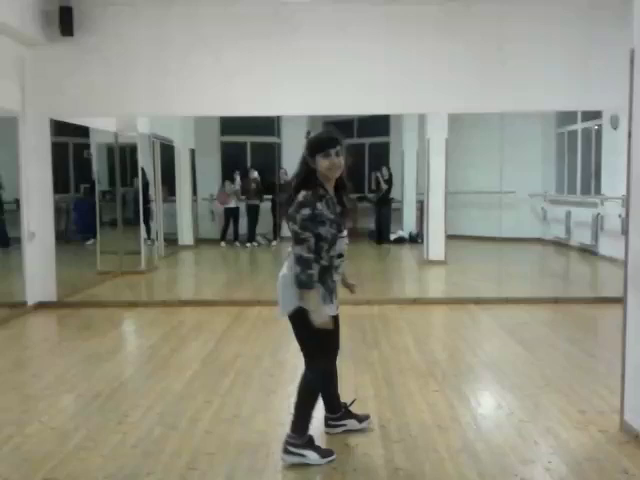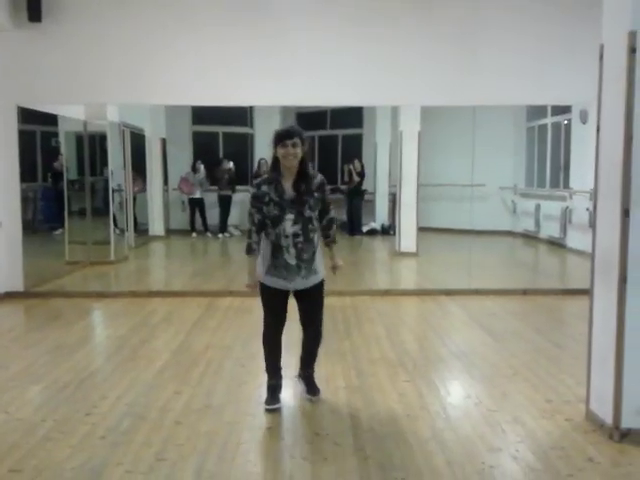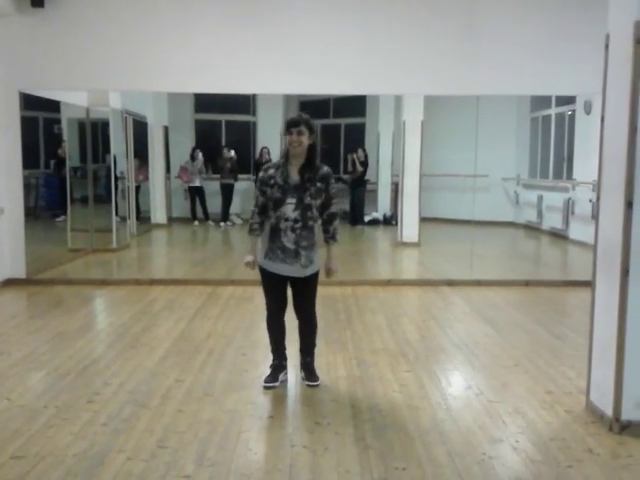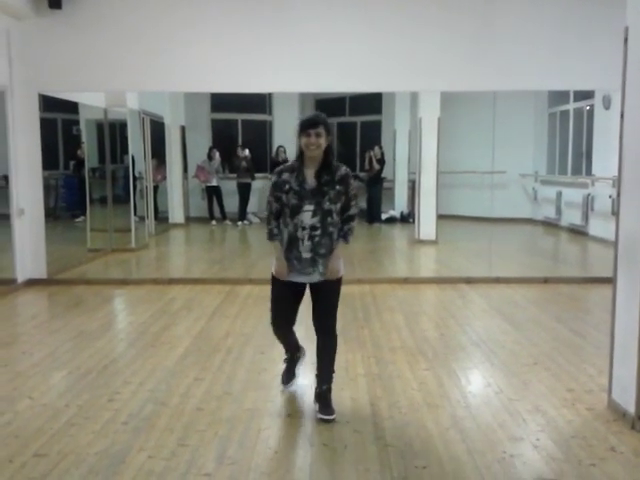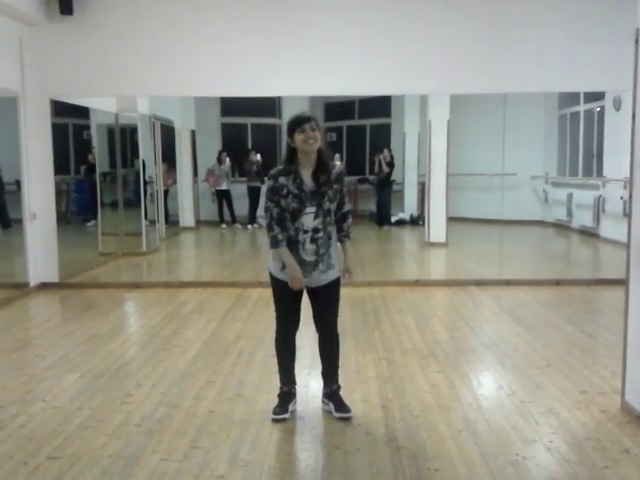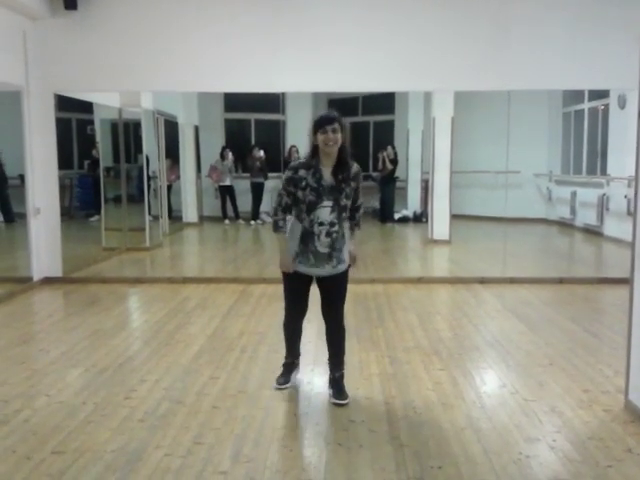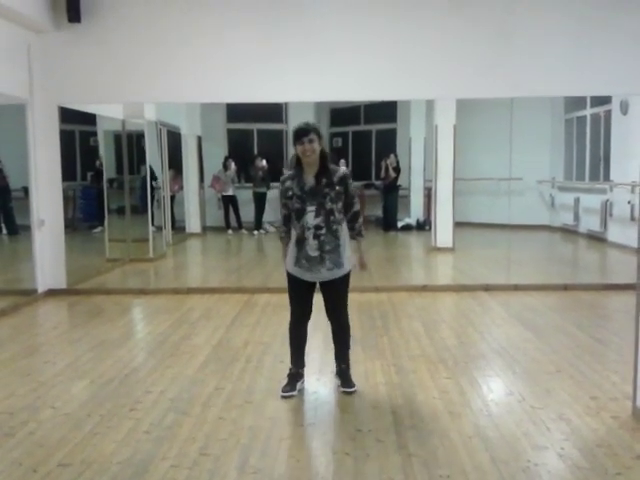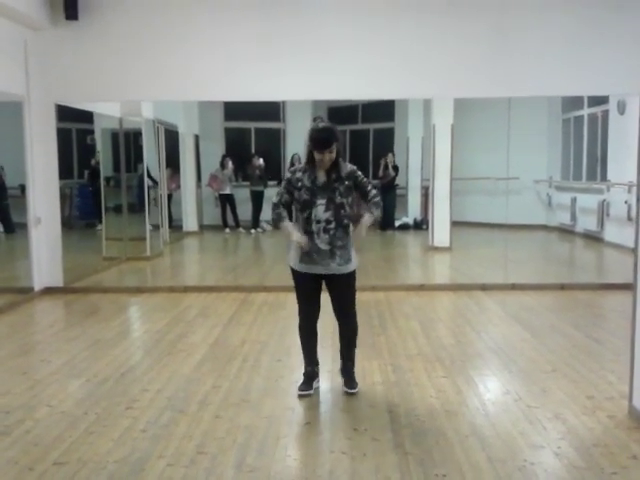
dt=0.7s
person 1, frame 1
left shoulder: (337, 194)
right shoulder: (308, 202)
right elbow: (305, 257)
left wrist: (341, 275)
right wrist: (314, 307)
left hip: (325, 289)
right hip: (304, 293)
left knee: (328, 355)
right knee: (318, 362)
left ankle: (336, 414)
right ankle: (296, 441)
person 1, frame 2
left shoulder: (316, 183)
right shoulder: (263, 187)
left elbow: (327, 220)
right elbow: (254, 230)
left wrist: (333, 255)
right wrist: (252, 271)
left hip: (309, 270)
right hip: (273, 271)
left knee: (312, 326)
right knee: (273, 328)
left ankle: (307, 374)
right ankle: (274, 386)
person 1, frame 3
left shoulder: (323, 175)
right shoulder: (269, 172)
left elbow: (330, 216)
right elbow: (258, 213)
left wrist: (330, 256)
right wrist: (253, 250)
left hip: (306, 259)
right hip: (271, 257)
left knee: (306, 313)
right knee: (275, 313)
left ankle: (307, 364)
right ankle: (278, 365)
person 1, frame 4
left shoulder: (341, 175)
right shoulder: (283, 175)
left elbow: (349, 219)
right elbow: (273, 218)
left wrist: (336, 256)
right wrist: (279, 257)
left hip: (326, 266)
right hip: (289, 264)
left knee: (326, 328)
right knee: (280, 322)
left ankle: (324, 393)
right ankle: (294, 354)
person 1, frame 5
left shoulder: (335, 174)
right shoulder: (278, 177)
left elbow: (343, 217)
right elbow: (273, 224)
left wrist: (346, 256)
right wrist: (291, 265)
left hip: (326, 267)
right hip: (287, 268)
left knee: (328, 329)
right knee: (286, 330)
left ankle: (332, 392)
right ankle: (287, 393)
person 1, frame 6
left shoulder: (352, 171)
right shoulder: (297, 170)
right elbow: (280, 210)
left wrist: (351, 242)
right wrist: (283, 251)
left hip: (335, 260)
right hip: (299, 256)
left knee: (334, 319)
right knee: (294, 315)
left ankle: (336, 379)
right ankle: (291, 363)
person 1, frame 7
left shoulder: (340, 177)
right shoulder: (287, 182)
left elbow: (354, 215)
right elbow: (285, 222)
left wrist: (360, 250)
right wrist: (285, 254)
left hip: (335, 262)
right hip: (299, 264)
left knee: (339, 318)
right knee: (298, 319)
left ankle: (343, 371)
right ankle: (296, 374)
person 1, frame 8
left shoulder: (349, 173)
right shoulder: (296, 175)
left elbow: (375, 199)
right elbow: (277, 208)
left wrist: (364, 222)
right wrist: (292, 231)
left hip: (341, 260)
right hip: (305, 261)
left knee: (347, 317)
right knee: (307, 318)
left ankle: (348, 370)
right ankle: (311, 372)
